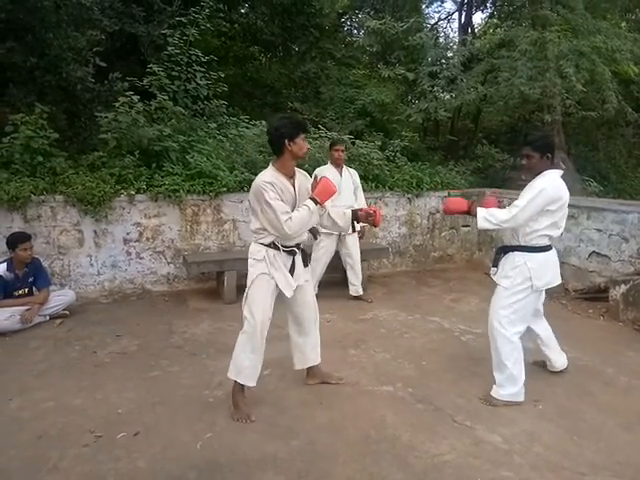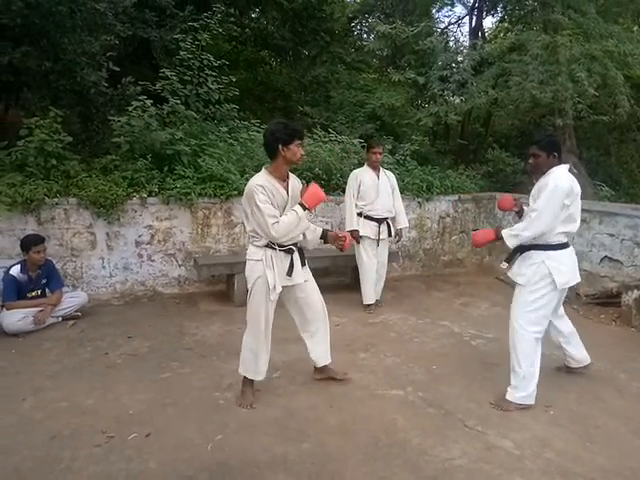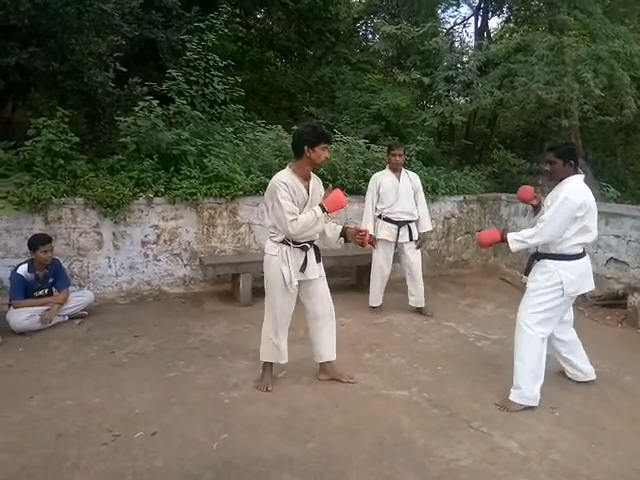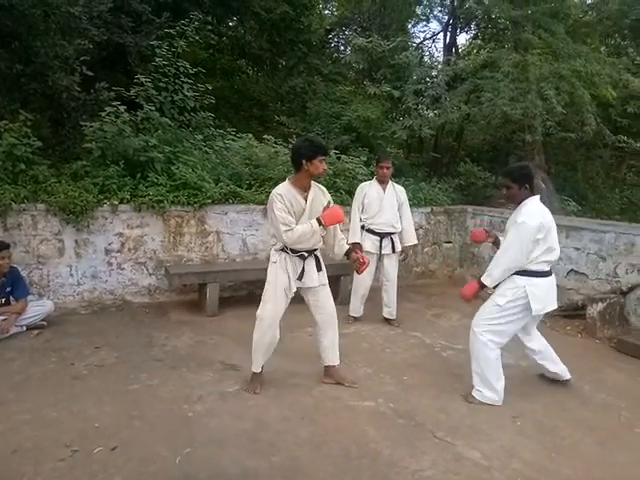
dt=0.7s
person 1, frame 1
left shoulder: (302, 177)
right shoulder: (264, 184)
left elbow: (322, 214)
right elbow: (288, 227)
left wrist: (355, 216)
right wrist: (315, 199)
left hip: (293, 258)
right hip: (267, 259)
left knee: (307, 314)
right knee: (256, 324)
left ankle: (313, 370)
right ankle: (238, 391)
person 1, frame 2
left shoulder: (294, 182)
right shoulder: (258, 187)
right elbow: (275, 231)
left wrist: (325, 235)
right wrist: (303, 206)
left hip: (293, 258)
right hip: (265, 261)
left knee: (315, 310)
right knee: (259, 323)
left ankle: (322, 366)
right ankle: (248, 383)
person 1, frame 3
left shoulder: (316, 183)
right shoulder: (281, 183)
right elbow: (292, 227)
left wrist: (345, 233)
right wrist: (323, 208)
left hip: (309, 254)
right hip: (282, 255)
left knee: (322, 309)
right knee: (278, 315)
left ankle: (326, 366)
right ankle: (268, 368)
person 1, frame 4
left shoulder: (321, 193)
right shoulder: (280, 195)
left elbow: (331, 230)
right elbow: (288, 236)
left wrist: (349, 253)
right wrist: (319, 221)
left hip: (312, 262)
right hip: (284, 262)
left knee: (326, 315)
right knee: (268, 317)
left ankle: (331, 370)
right ankle: (257, 373)
person 2, frame 1
left shoulder: (546, 187)
right shoulder: (548, 184)
left elbow: (513, 218)
left wrist: (473, 210)
right wrist: (501, 209)
left hip: (527, 263)
right hip: (534, 259)
left knee: (503, 322)
right knee: (531, 313)
left ankle: (508, 391)
right ankle: (556, 360)
person 2, frame 2
left shoulder: (557, 182)
right shoulder: (554, 181)
left elbow: (538, 224)
left wrist: (502, 234)
right wrist: (522, 211)
left hip: (547, 261)
right hip: (548, 259)
left knee: (524, 321)
right knee: (552, 314)
left ankle: (520, 394)
right ankle: (577, 360)
person 2, frame 3
left shoulder: (571, 194)
right shoulder: (570, 189)
left elbow: (545, 233)
left wrist: (505, 238)
right wrist: (539, 209)
left hip: (559, 269)
right hip: (564, 266)
left knee: (530, 324)
right knee: (557, 323)
left ankle: (524, 394)
right ankle: (581, 371)
person 2, frame 4
left shoulder: (528, 216)
right shoulder: (533, 210)
left elbow: (511, 258)
left wrist: (482, 282)
right wrist: (498, 241)
left hip: (525, 286)
right hip: (537, 282)
left knee: (483, 330)
right knee: (526, 331)
left ankle: (487, 392)
right ankle: (557, 371)
person 3, frame 1
left shoulder: (352, 174)
right shoulder: (321, 172)
left elbow: (359, 199)
left knee: (353, 257)
right knee: (320, 258)
left ankle: (356, 291)
person 3, frame 2
left shoulder: (389, 176)
right shoulder: (357, 175)
left elbow: (396, 201)
right elbow: (350, 202)
left wrist: (399, 225)
right wrist: (353, 228)
left hip: (384, 225)
right hip: (366, 225)
left knee: (381, 263)
right knee: (368, 263)
left ankle: (375, 296)
right ankle: (369, 300)
person 3, frame 3
left shoulder: (413, 178)
right shoulder: (378, 178)
left elbow: (421, 204)
right elbow: (370, 205)
left wrist: (423, 230)
right wrist: (369, 231)
left hip: (409, 229)
right hip: (386, 228)
left knee: (414, 267)
right knee: (381, 268)
left ankle: (418, 303)
right ankle: (375, 302)
person 3, frame 4
left shoulder: (399, 191)
right shoulder: (364, 188)
left elbow: (406, 218)
right elbow: (356, 215)
left wrist: (407, 243)
right wrist: (355, 241)
left hip: (391, 241)
right hip: (369, 239)
left knee: (390, 279)
right knee: (363, 279)
left ankle: (389, 314)
right ankle: (355, 312)
